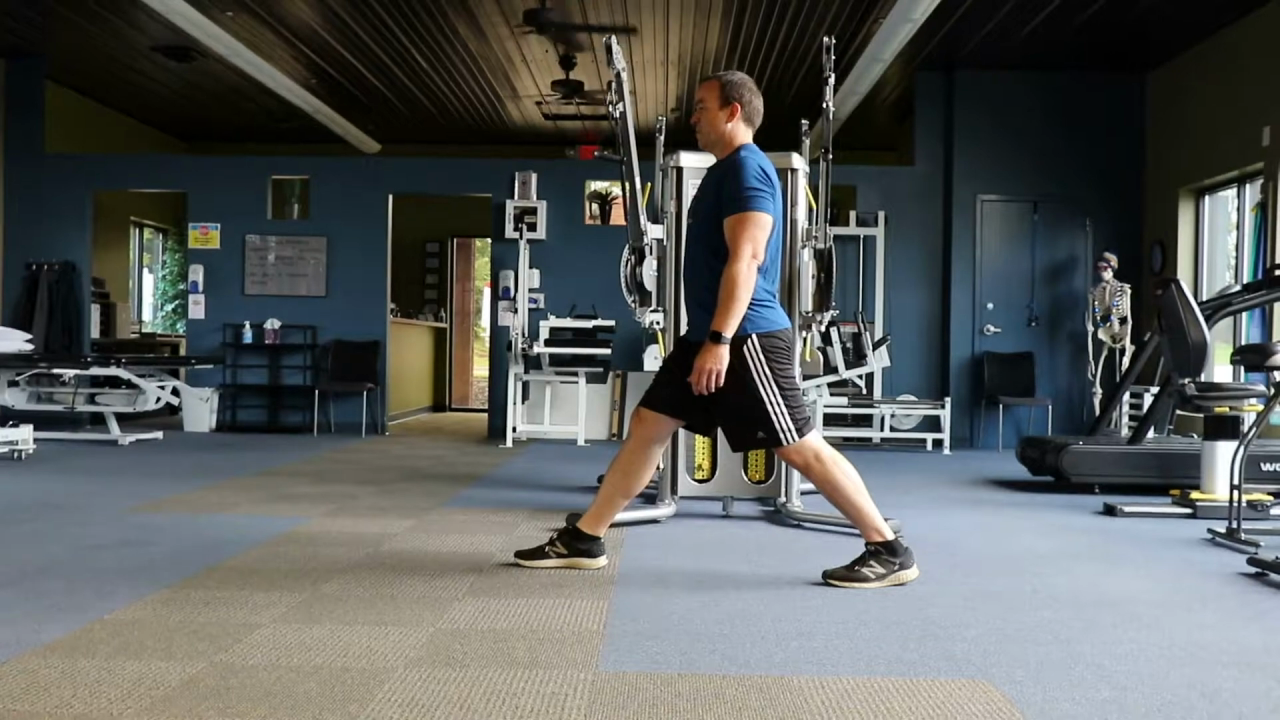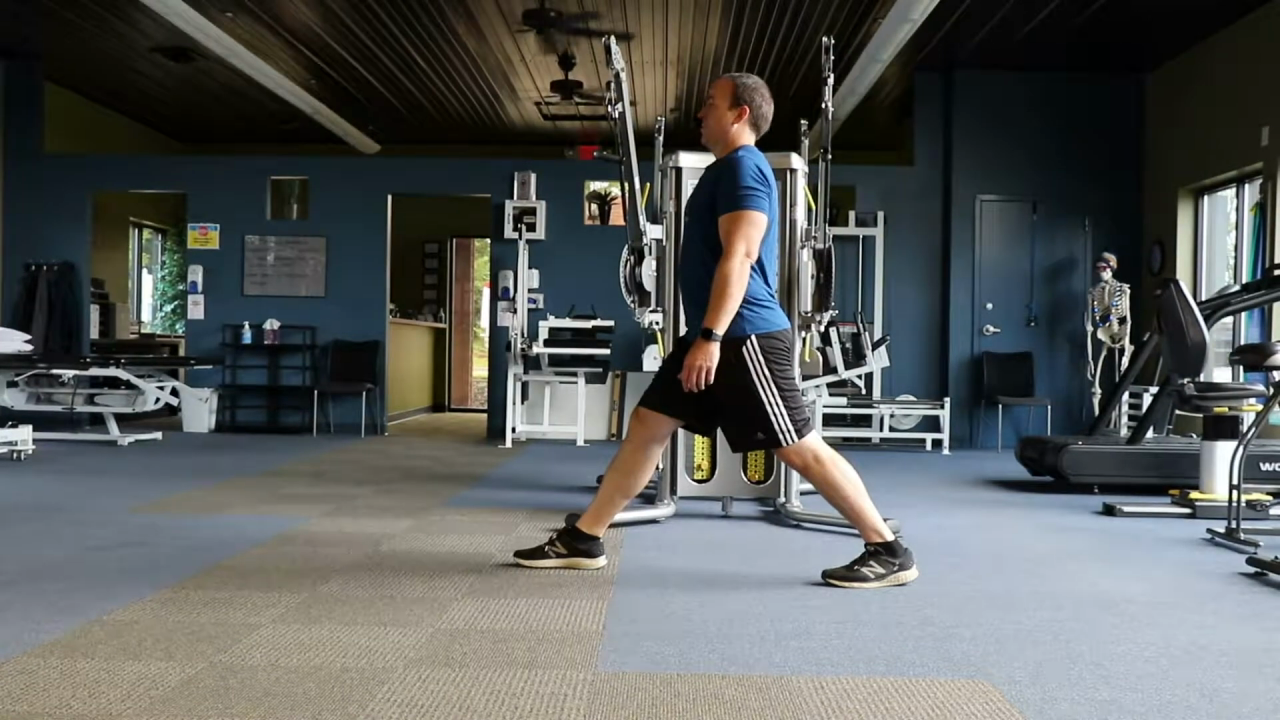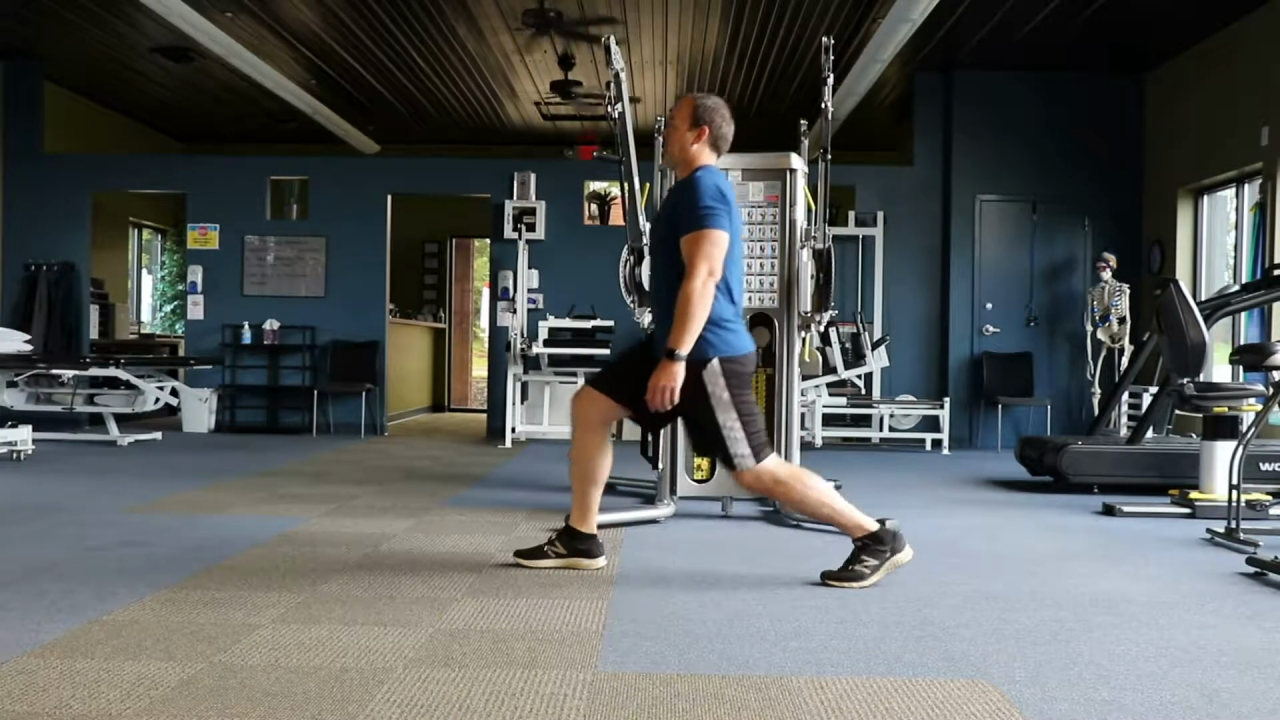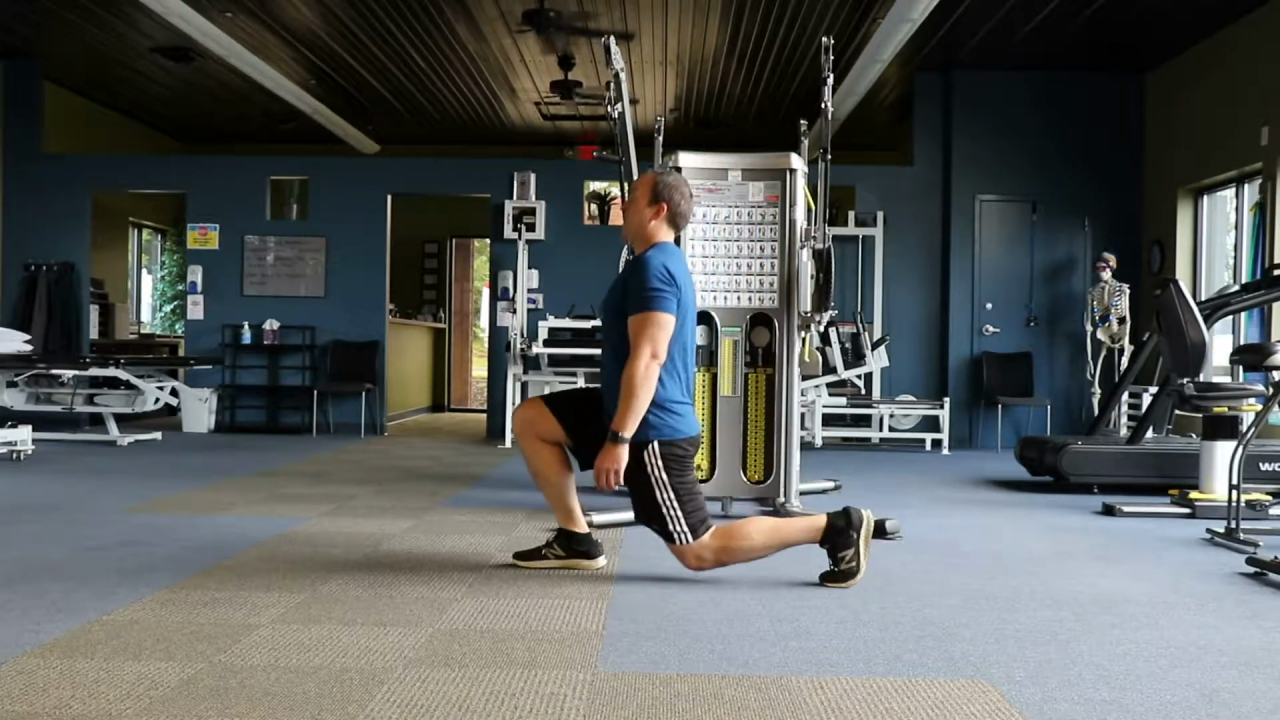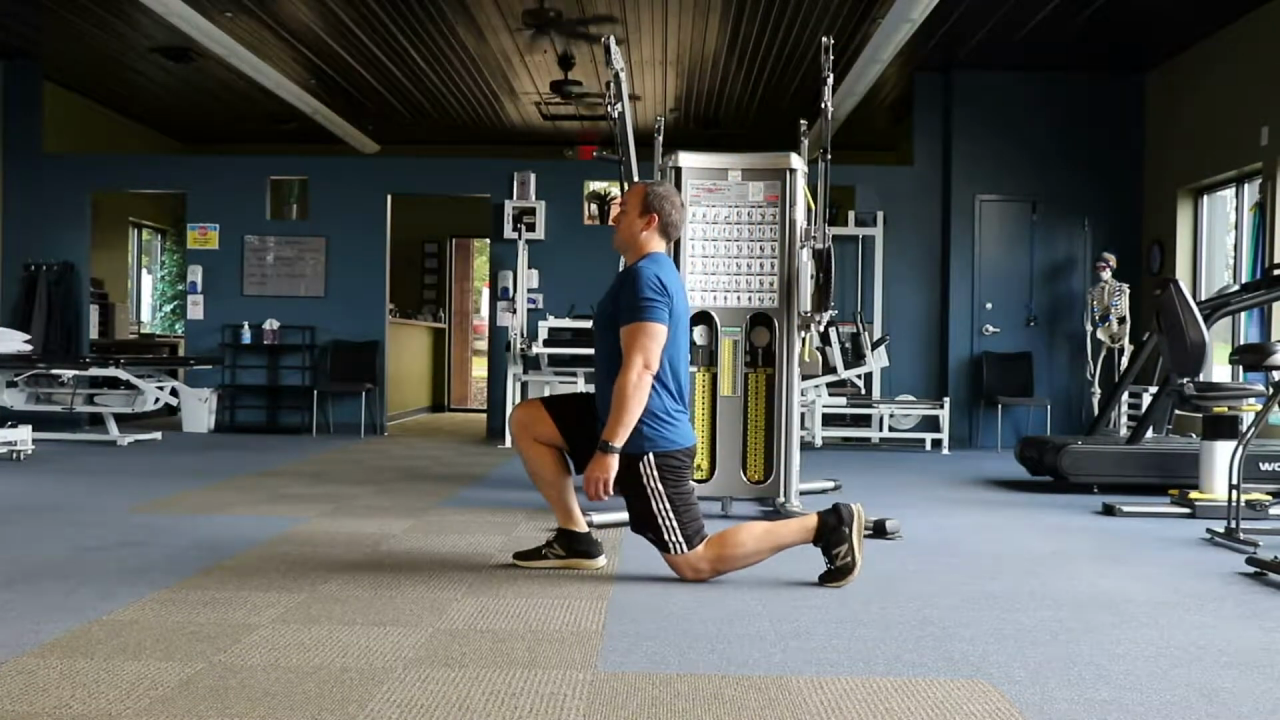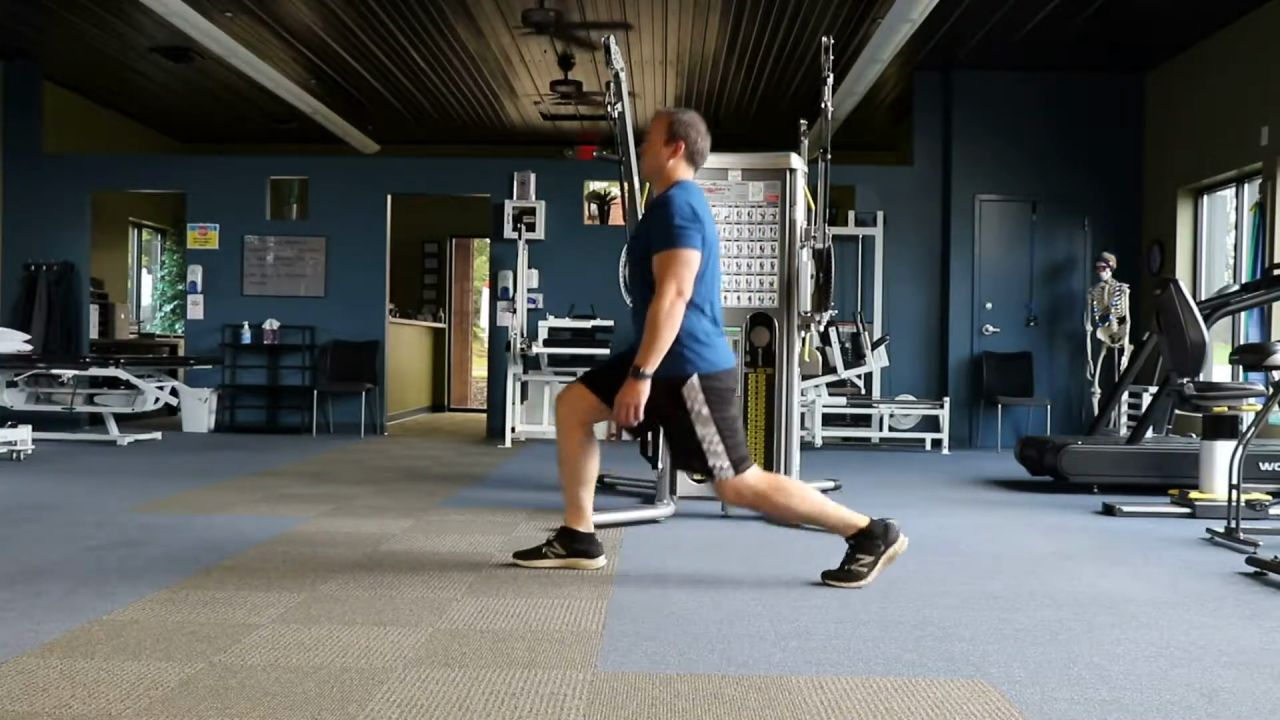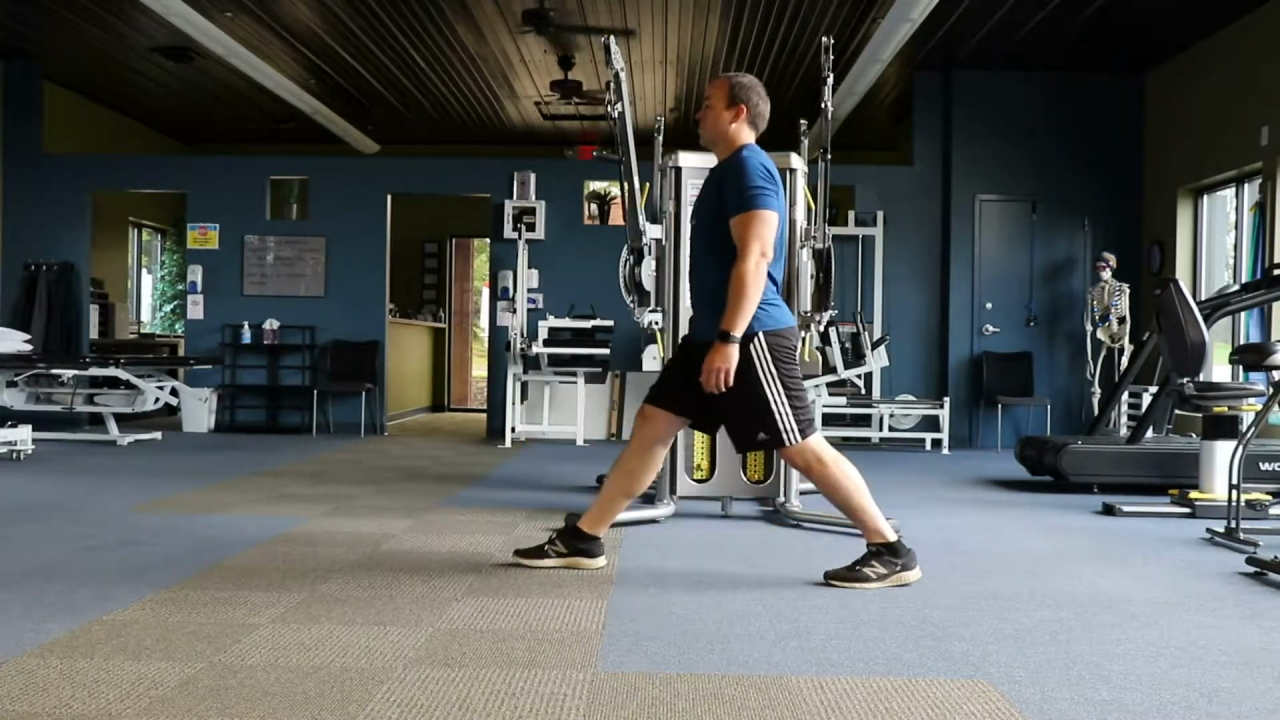
dt=0.7s
person 1, frame 1
left shoulder: (746, 167)
right shoulder: (727, 171)
left elbow: (746, 259)
left wrist: (720, 340)
left hip: (745, 337)
right hip: (710, 334)
left knee: (799, 447)
right knee: (647, 426)
left ankle: (889, 550)
right ankle: (583, 540)
person 1, frame 2
left shoulder: (743, 166)
right shoulder: (728, 170)
left elbow: (739, 256)
left wrist: (710, 337)
left hip: (743, 336)
right hip: (716, 335)
left knee: (799, 447)
right knee: (646, 425)
left ankle: (889, 551)
right ankle: (582, 540)
person 1, frame 3
left shoulder: (703, 186)
right shoulder: (693, 188)
left elbow: (702, 276)
left wrist: (675, 357)
left hip: (710, 354)
right hip: (685, 347)
left knee: (757, 471)
right knee: (589, 407)
left ankle: (877, 538)
right ankle: (580, 538)
person 1, frame 4
left shoulder: (651, 265)
right shoulder: (659, 262)
left elbow: (648, 358)
left wrist: (618, 439)
left hip: (652, 428)
right hip: (640, 417)
left knee: (701, 552)
right knee: (529, 419)
left ankle: (837, 527)
right ankle: (576, 540)
person 1, frame 5
left shoulder: (644, 276)
right shoulder: (655, 273)
left elbow: (640, 370)
left wrist: (607, 450)
left hip: (647, 438)
right hip: (635, 426)
left knee: (696, 563)
right knee: (526, 421)
left ankle: (829, 524)
right ankle: (576, 539)
person 1, frame 6
left shoulder: (676, 203)
right shoulder: (677, 202)
left elbow: (674, 295)
left wrist: (640, 375)
right wrist: (641, 368)
left hip: (691, 366)
right hip: (670, 360)
left knee: (738, 485)
right knee: (573, 405)
left ankle: (871, 533)
right ankle: (578, 539)
person 1, frame 7
left shoulder: (749, 166)
right shoulder: (731, 171)
left elbow: (755, 257)
left wrist: (729, 338)
left hip: (752, 334)
right hip: (722, 334)
left knee: (802, 447)
right knee: (651, 425)
left ankle: (891, 550)
right ankle: (582, 540)
